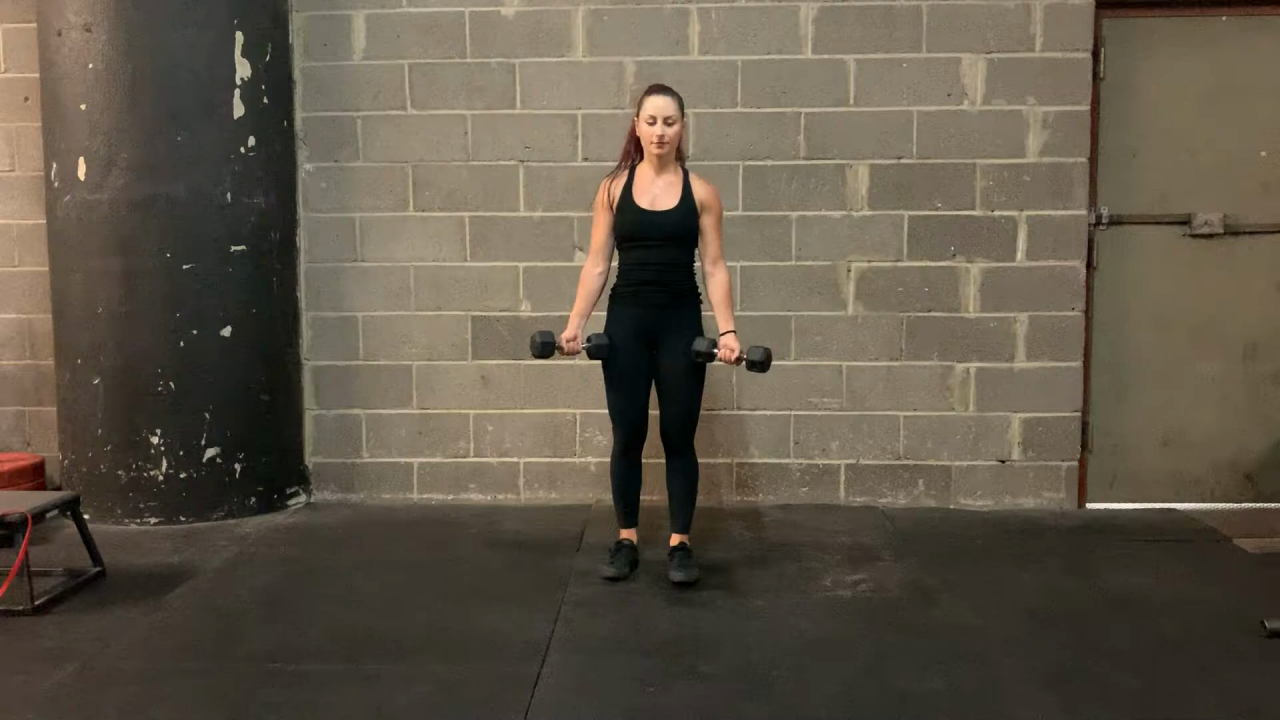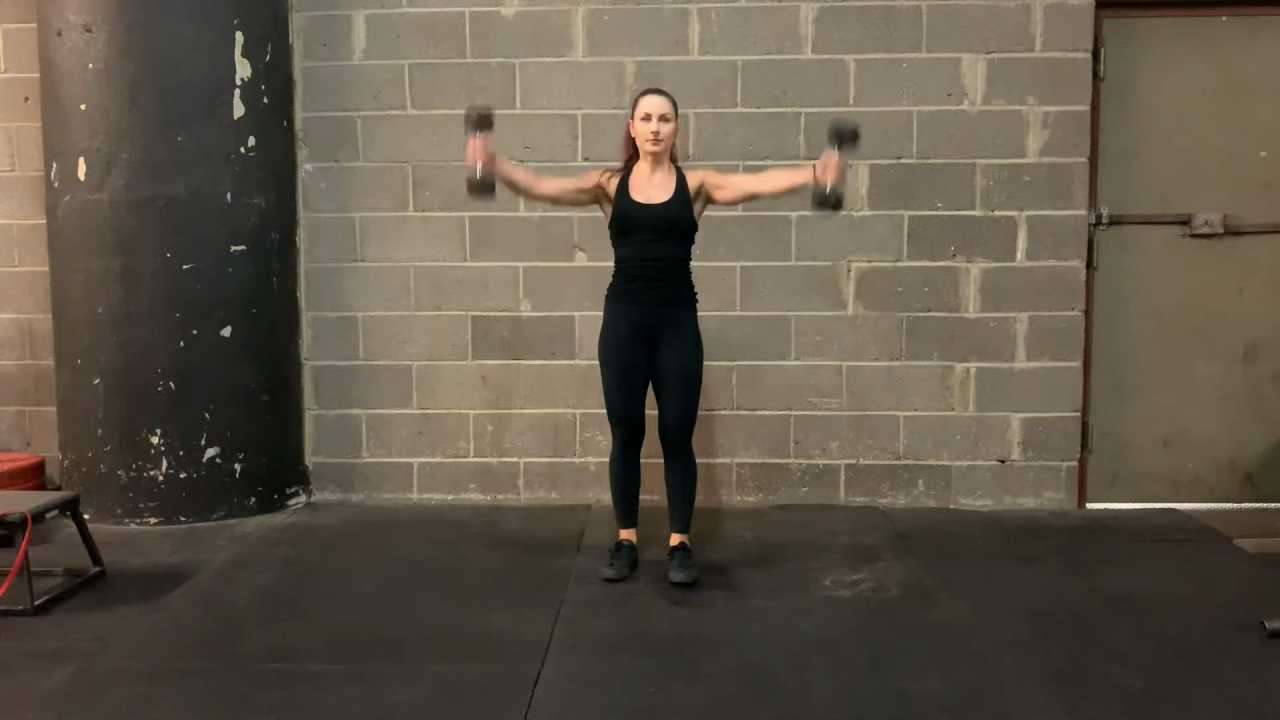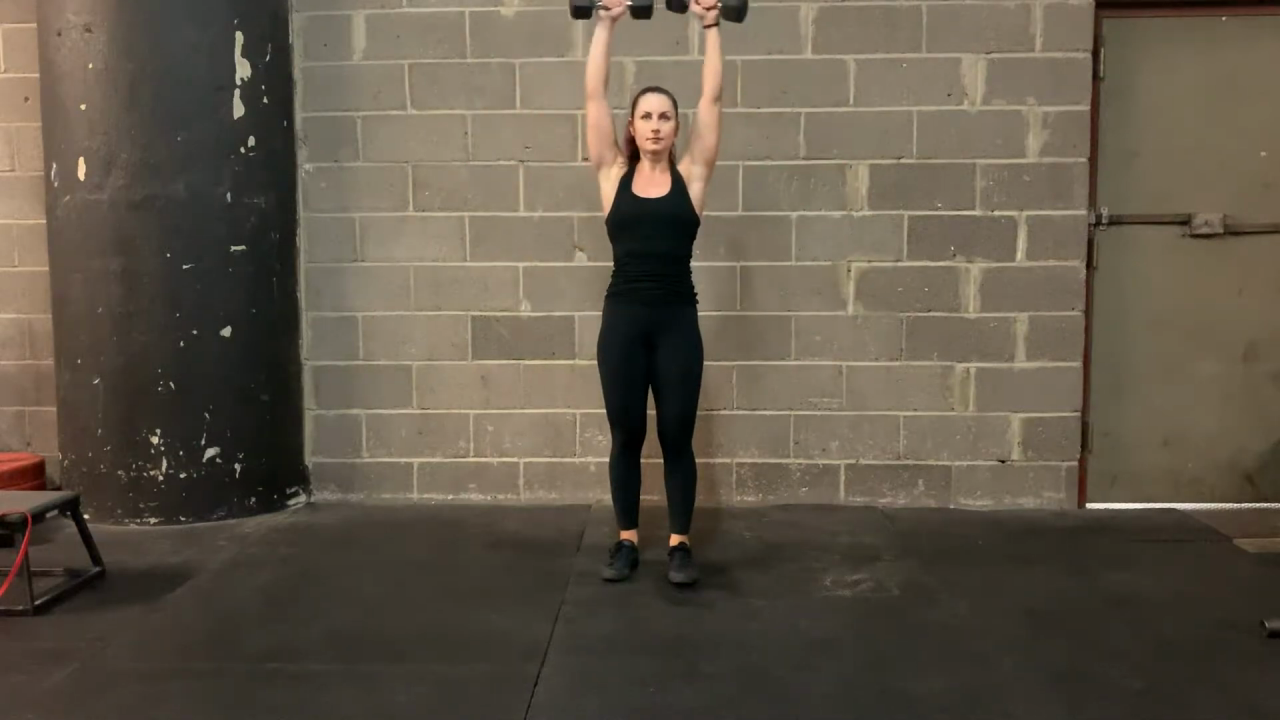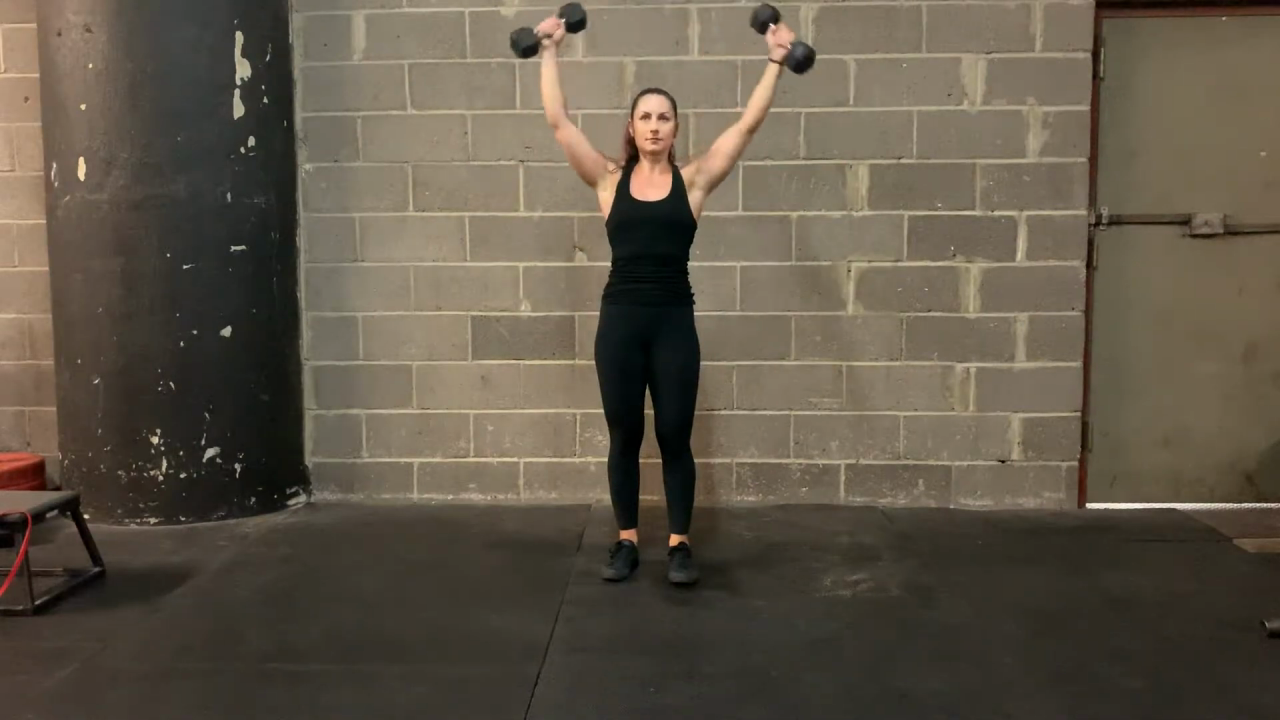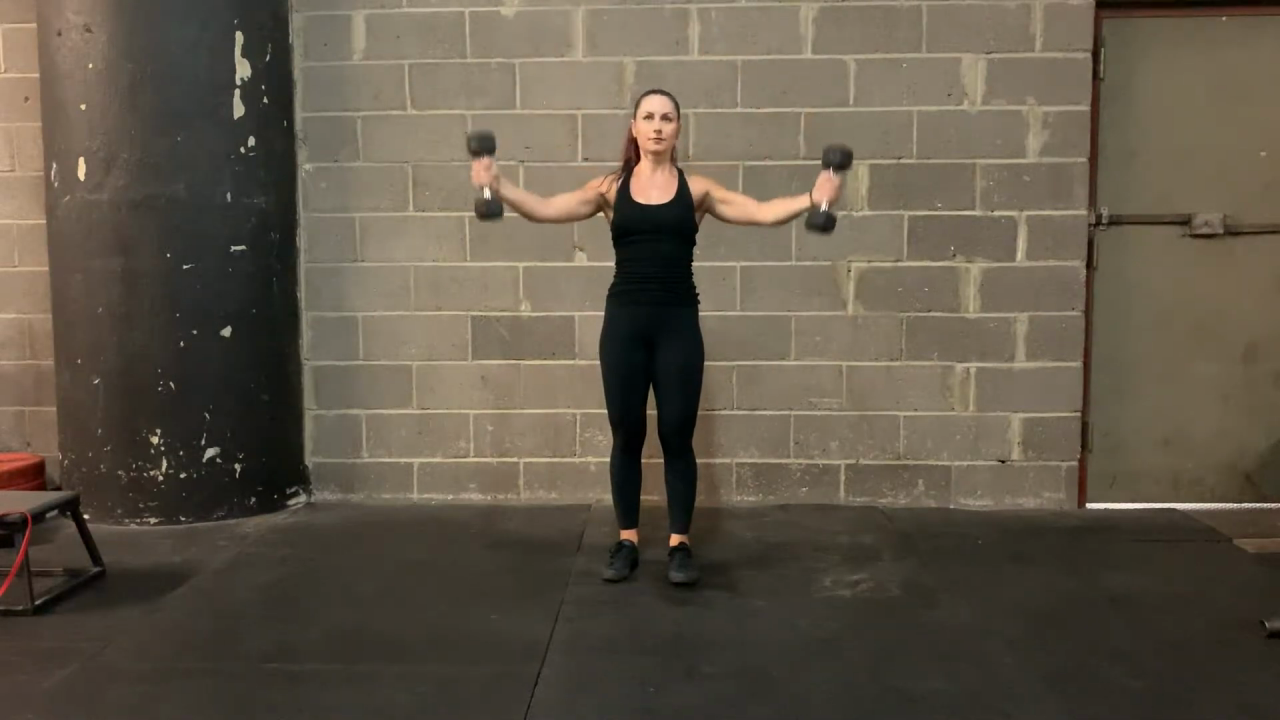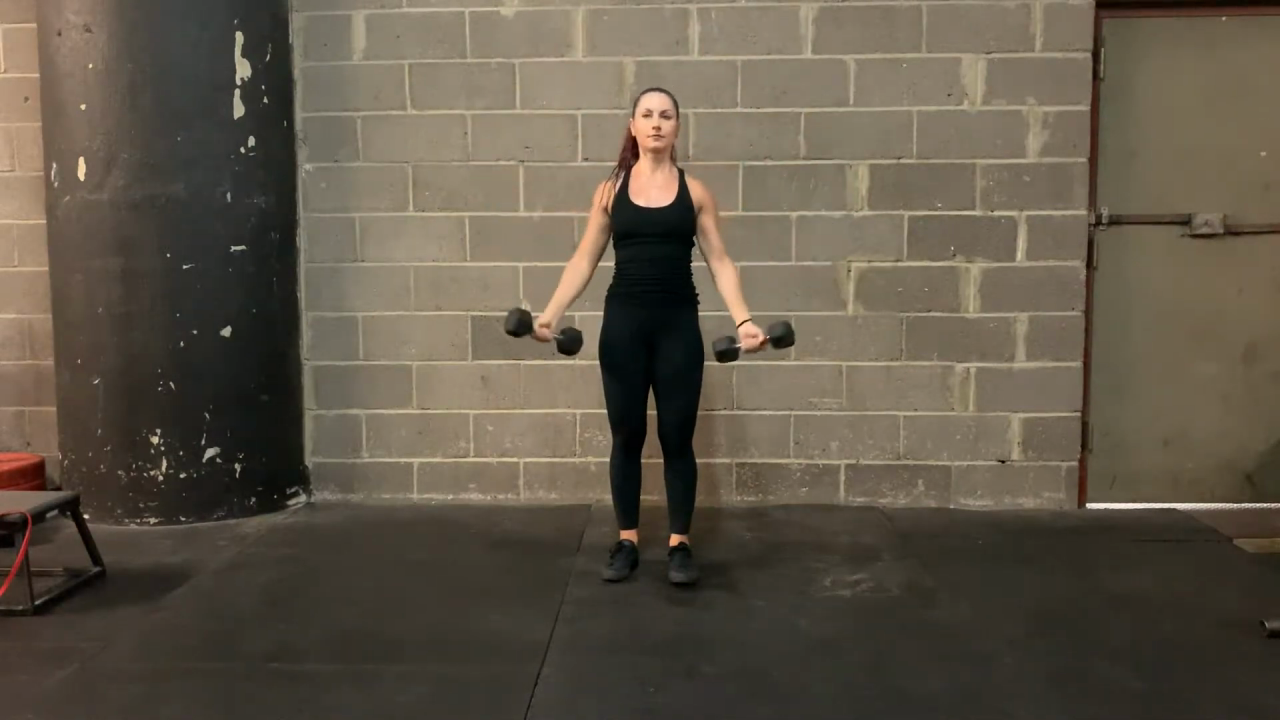
dt=0.7s
person 1, frame 1
left shoulder: (701, 191)
right shoulder: (613, 187)
left elbow: (714, 267)
right elbow: (597, 263)
left wrist: (727, 329)
right wrist: (575, 322)
left hip: (681, 321)
right hip: (626, 320)
left knee: (678, 437)
right knee: (627, 436)
left ankle: (680, 543)
right ankle: (626, 540)
person 1, frame 2
left shoulder: (696, 183)
right shoulder: (609, 183)
left elbow: (756, 184)
right elbow: (545, 188)
left wrist: (812, 175)
right wrist: (497, 166)
left hip: (677, 319)
right hip: (623, 317)
left knee: (677, 435)
right knee: (625, 434)
left ankle: (679, 543)
right ankle: (625, 539)
person 1, frame 3
left shoulder: (691, 177)
right shoulder: (614, 175)
left elbow: (712, 98)
right elbow: (595, 95)
left hip: (677, 321)
right hip: (622, 319)
left knee: (677, 437)
right knee: (626, 436)
left ankle: (679, 543)
right ankle: (626, 540)
person 1, frame 4
left shoulder: (692, 180)
right shoulder: (610, 180)
left elbow: (747, 124)
right elbow: (559, 122)
left wrist: (774, 62)
right wrist: (551, 52)
left hip: (673, 321)
right hip: (620, 319)
left knee: (675, 437)
right knee: (624, 437)
left ankle: (679, 543)
right ankle: (626, 540)
person 1, frame 5
left shoulder: (696, 188)
right shoulder: (611, 187)
left elbow: (760, 211)
right elbow: (545, 209)
left wrist: (813, 199)
right wrist: (498, 186)
left hip: (678, 321)
right hip: (624, 319)
left knee: (677, 436)
right knee: (626, 435)
left ankle: (679, 543)
right ankle: (626, 540)
person 1, frame 6
left shoulder: (695, 191)
right shoulder: (610, 189)
left elbow: (719, 260)
right elbow: (584, 258)
left wrist: (743, 320)
right wrist: (551, 312)
left hip: (678, 322)
right hip: (623, 321)
left knee: (677, 438)
right knee: (627, 436)
left ankle: (679, 544)
right ankle: (626, 541)
